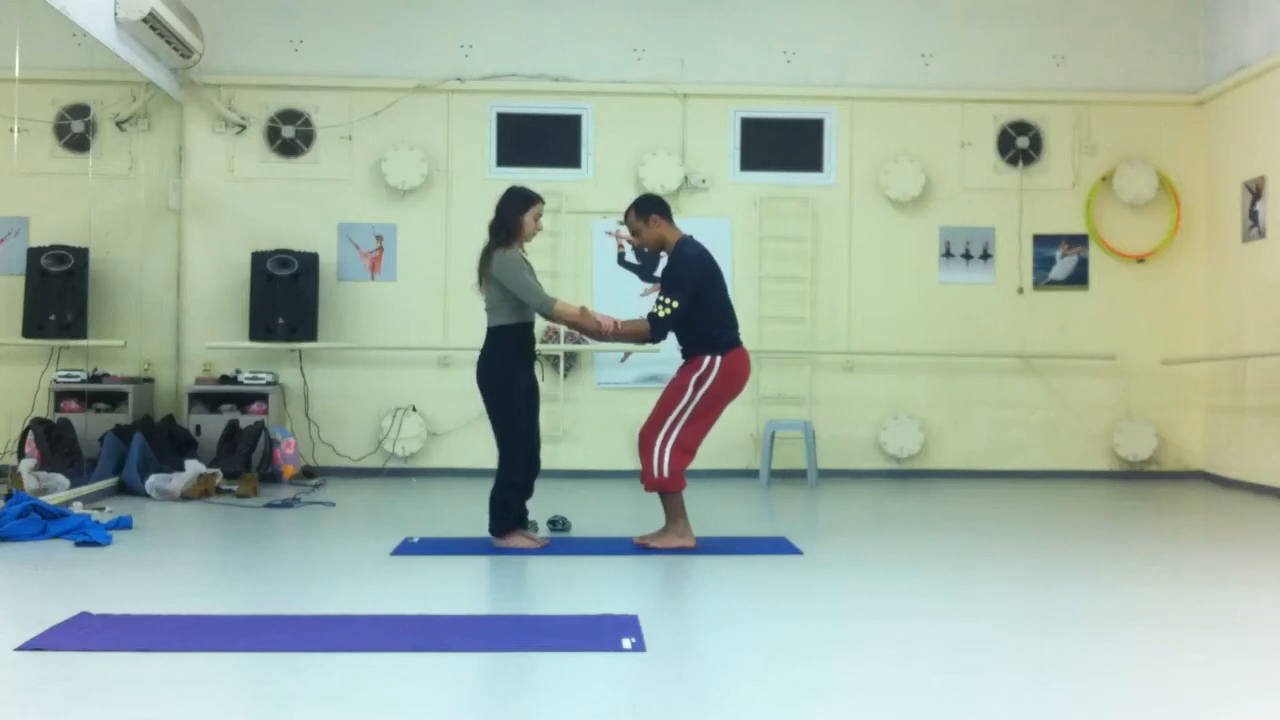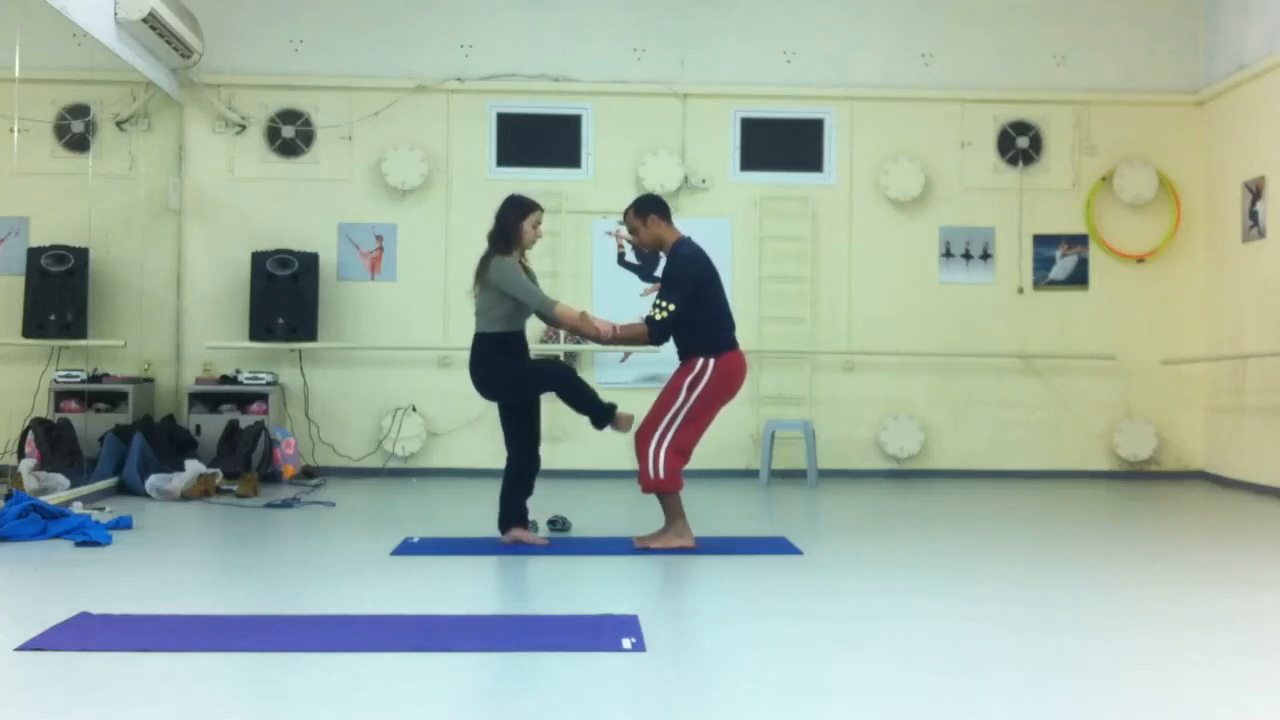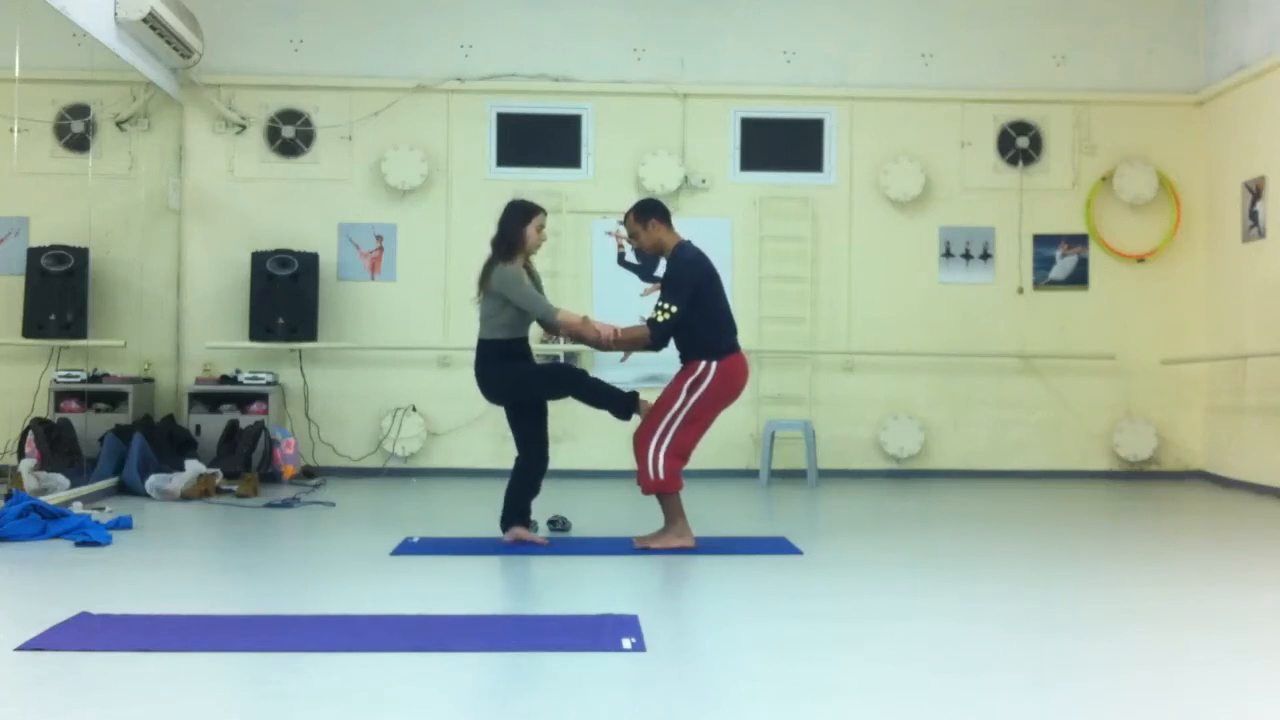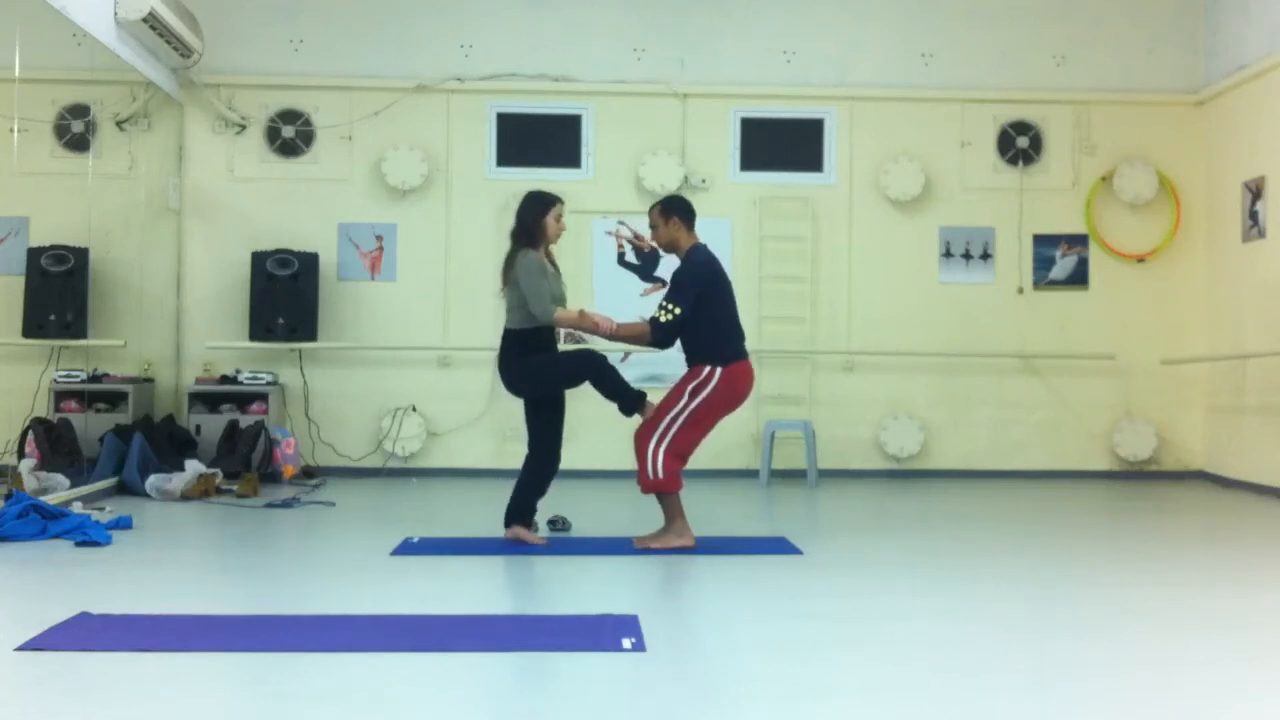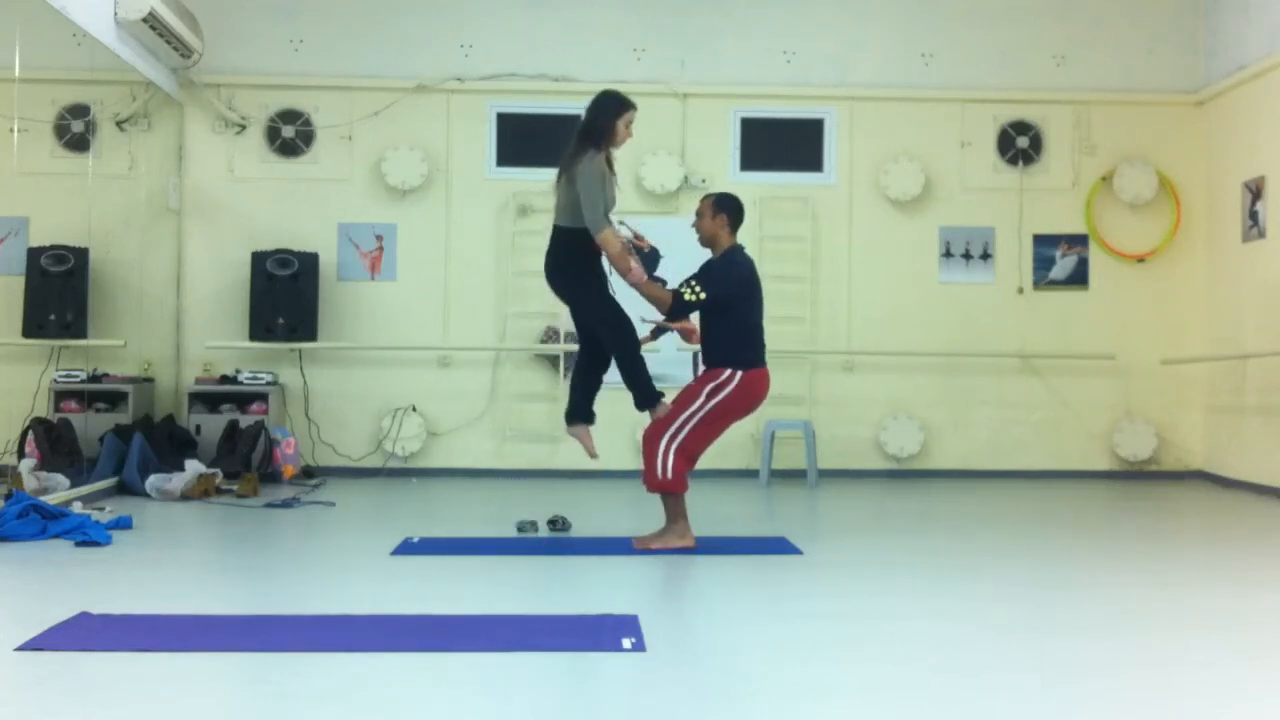
dt=1s
person 1, frame 1
left shoulder: (516, 259)
right shoulder: (502, 258)
left elbow: (540, 306)
right elbow: (540, 301)
left wrist: (585, 322)
right wrist: (589, 316)
left hip: (518, 361)
right hip: (502, 361)
left knee: (527, 447)
right knee: (515, 447)
left ankle: (514, 524)
right ankle: (504, 529)
person 1, frame 2
left shoulder: (520, 266)
right shoulder: (499, 265)
left elbow: (546, 313)
right elbow: (542, 303)
left wrist: (586, 327)
right wrist: (588, 320)
left hip: (513, 360)
right hip: (491, 363)
left knee: (525, 450)
right knee: (558, 373)
left ankle: (513, 524)
right ankle: (607, 417)
person 1, frame 3
left shoulder: (528, 272)
right shoulder: (502, 272)
left elbow: (548, 322)
right elbow: (545, 311)
left wrist: (584, 333)
right wrist: (590, 325)
left hip: (519, 364)
right hip: (497, 368)
left knee: (535, 452)
right knee: (568, 378)
left ankle: (514, 524)
right ankle: (636, 406)
person 1, frame 4
left shoulder: (545, 261)
right shoulder: (526, 260)
left elbow: (557, 314)
right elbow: (543, 312)
left wrist: (590, 322)
right wrist: (590, 319)
left hip: (540, 358)
right hip: (520, 360)
left knee: (546, 451)
right knee: (591, 362)
left ankle: (517, 522)
right ankle: (641, 406)
person 1, frame 5
left shoulder: (600, 161)
right shoulder: (589, 162)
right elbow: (594, 222)
left wrist: (622, 245)
right wrist: (623, 263)
left hip: (582, 260)
right hip: (569, 261)
left knee: (597, 343)
right knee: (619, 331)
left ankle: (579, 418)
right ankle: (652, 405)
person 2, frame 1
left shoulder: (687, 259)
right shoulder: (684, 257)
left elbow: (657, 325)
right elbow: (659, 327)
left wrist: (608, 329)
right wrist: (612, 330)
left hip: (717, 364)
right hip: (711, 362)
left knee: (660, 441)
right knee: (659, 440)
left ankle: (680, 531)
right ankle: (675, 527)
person 2, frame 2
left shoulder: (684, 260)
right shoulder: (684, 257)
left elbow: (657, 329)
right elbow: (661, 329)
left wrist: (610, 333)
right wrist: (614, 335)
left hip: (712, 366)
right hip: (709, 364)
left knee: (656, 442)
right knee: (655, 441)
left ankle: (679, 530)
right ankle: (674, 527)
person 2, frame 3
left shoulder: (685, 263)
right shoulder: (685, 261)
left elbow: (659, 332)
right elbow: (663, 334)
left wrist: (610, 336)
right wrist: (615, 341)
left hip: (715, 369)
right hip: (711, 367)
left knee: (654, 442)
right knee: (654, 441)
left ankle: (678, 531)
right ankle: (674, 528)
person 2, frame 4
left shoulder: (694, 268)
right shoulder: (700, 263)
left elbow: (661, 333)
right elbow: (669, 331)
left wrist: (606, 330)
right wrist: (616, 330)
left hip: (719, 375)
right hip: (720, 372)
left knee: (654, 442)
right knee: (656, 439)
left ankle: (678, 530)
right ankle: (675, 528)
person 2, frame 5
left shoulder: (731, 267)
right shoulder: (722, 265)
left elbow: (676, 305)
right elbow: (680, 298)
left hip: (737, 378)
right hip: (730, 374)
left knee: (663, 440)
right knee: (666, 438)
left ankle: (679, 531)
right ankle: (675, 528)
